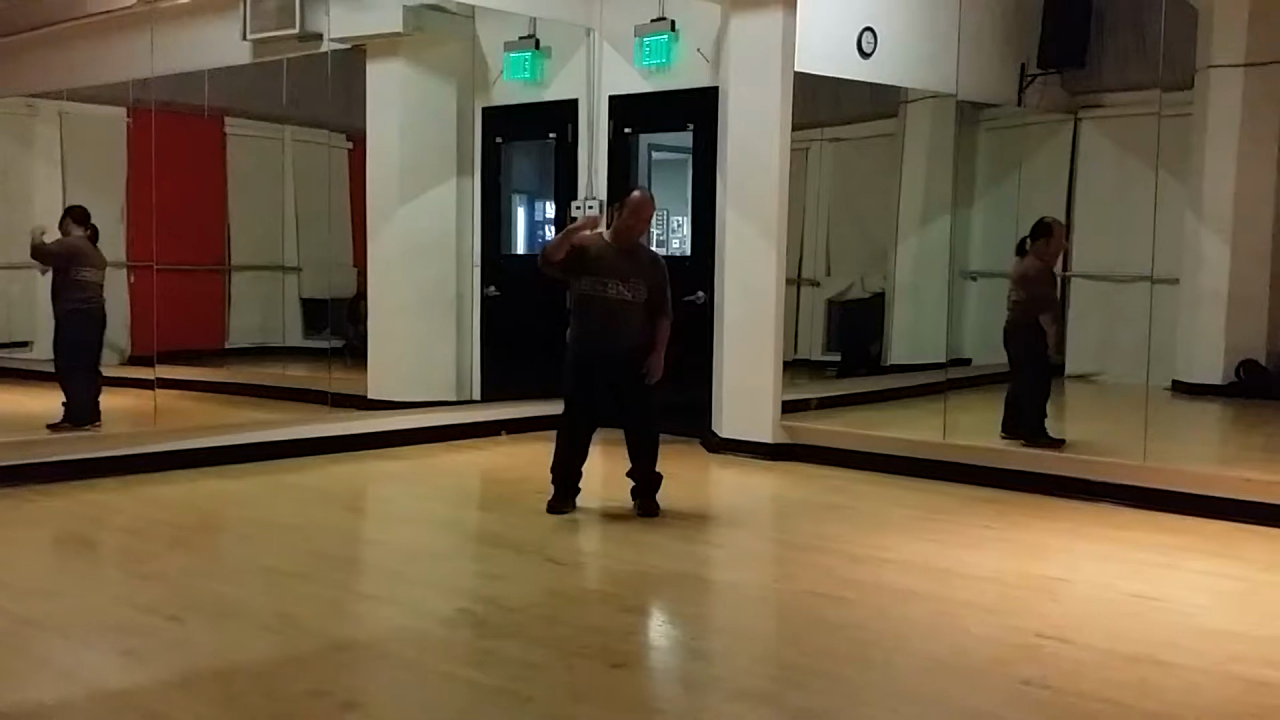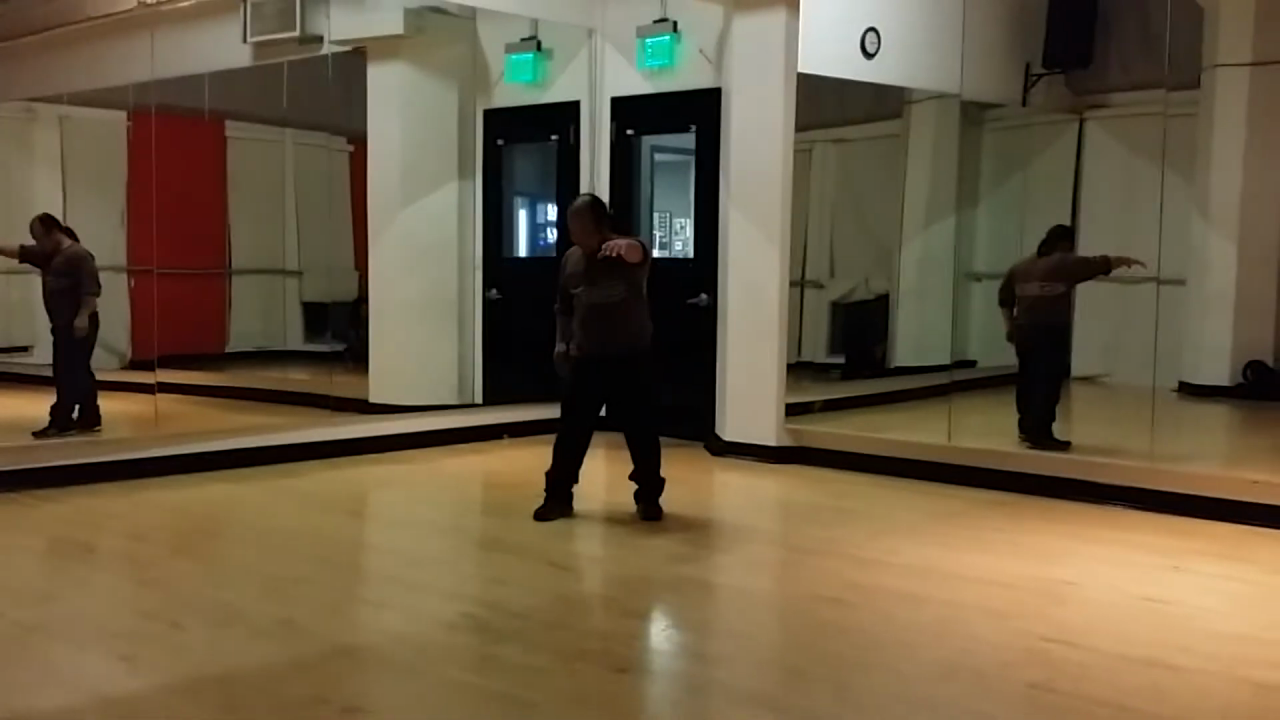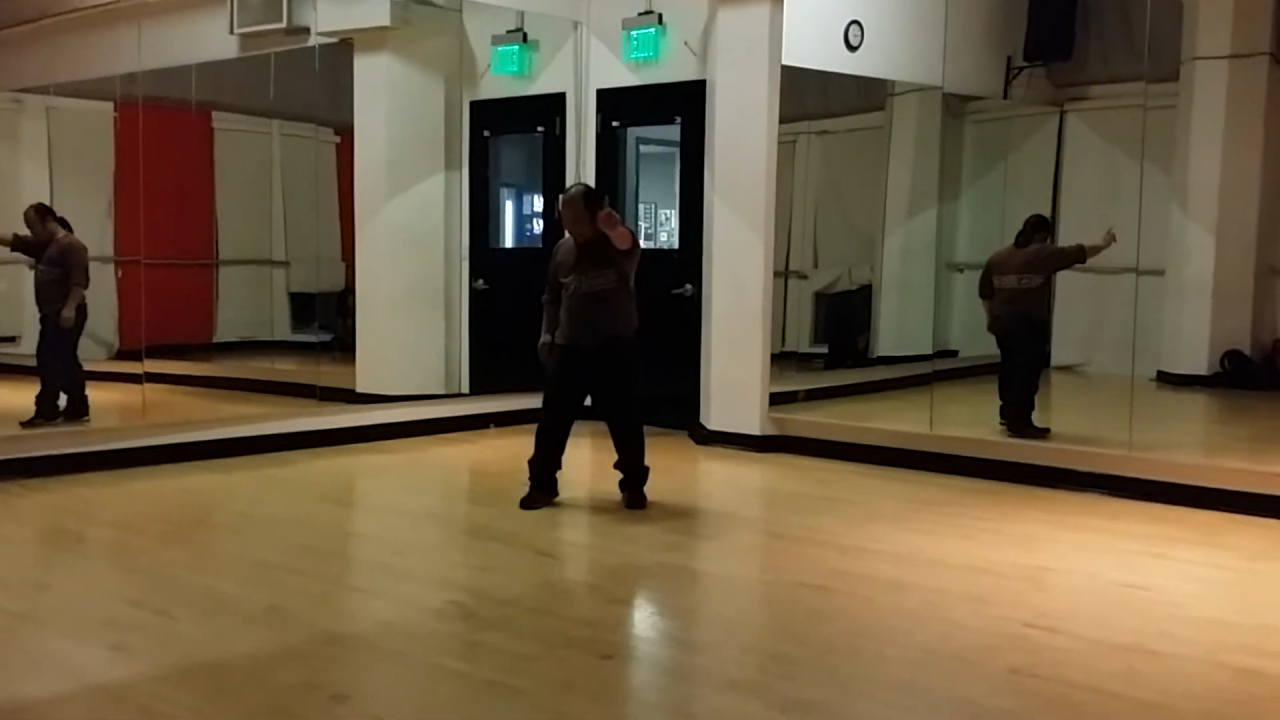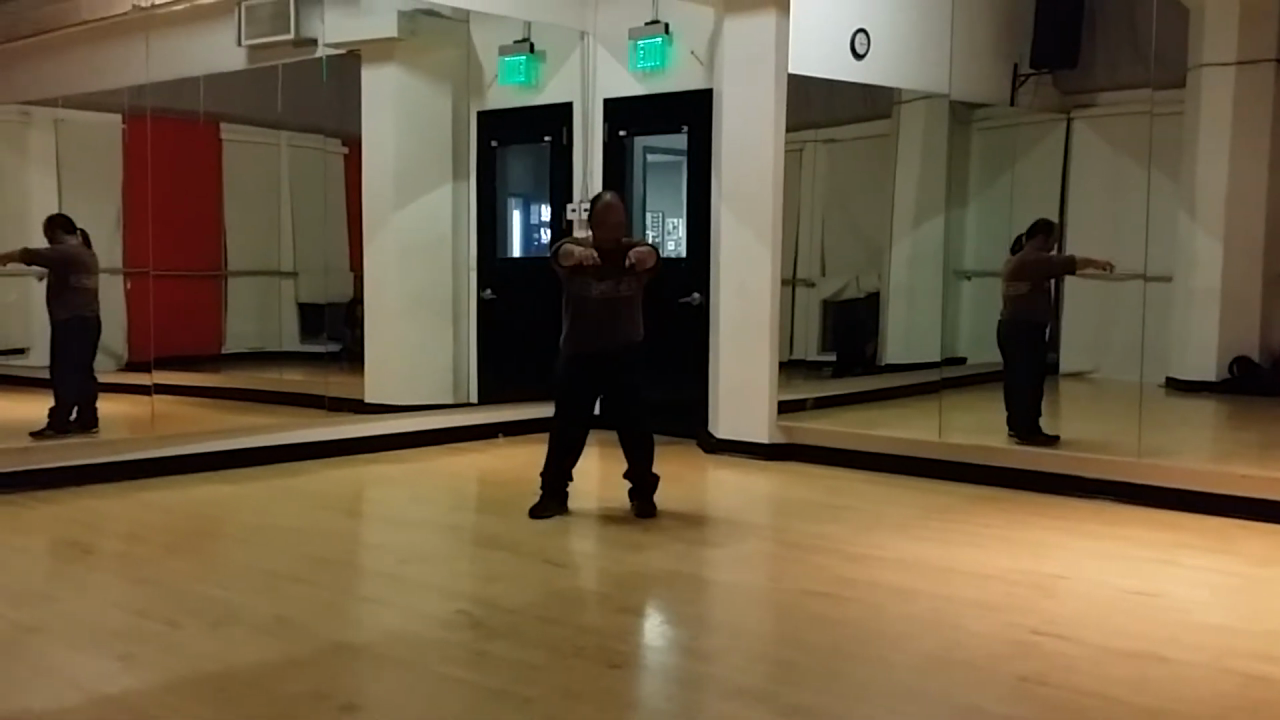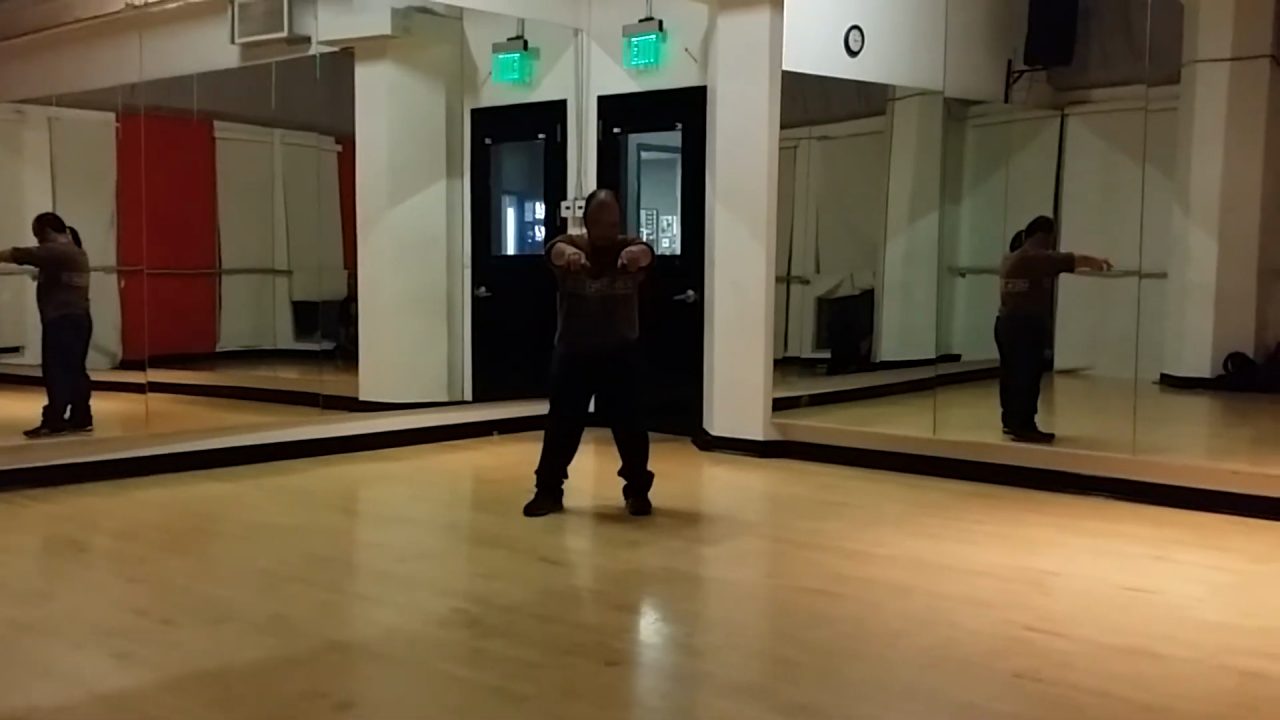
dt=1s
person 1, frame 1
left shoulder: (652, 263)
right shoulder: (583, 247)
left elbow: (662, 313)
right elbow: (549, 262)
left wrist: (659, 353)
right wrist: (572, 232)
left hip: (634, 358)
right hip: (586, 356)
left knee: (642, 426)
right knee: (576, 424)
left ankle: (645, 492)
right ankle: (564, 490)
person 1, frame 2
left shoulder: (625, 256)
right shoulder: (570, 260)
left elbow: (637, 253)
right elbow: (564, 307)
left wrist: (621, 244)
right wrist: (561, 342)
left hip: (631, 359)
right hip: (585, 359)
left knee: (641, 430)
right knee: (572, 428)
left ankle: (649, 496)
right ankle: (558, 496)
person 1, frame 3
left shoulder: (616, 246)
right shoulder: (562, 250)
left elbow: (625, 241)
right elbow: (552, 297)
left wrist: (614, 228)
right wrist: (547, 334)
left hip: (615, 349)
right hip: (569, 349)
left knee: (624, 420)
right knee: (553, 417)
left ankle: (633, 484)
right ankle: (543, 484)
person 1, frame 4
left shoulder: (634, 252)
right shoulder: (574, 251)
left elbow: (651, 256)
right elbow: (561, 253)
left wrist: (642, 255)
right wrist: (577, 252)
left hip: (625, 356)
right hip: (578, 356)
left knee: (635, 427)
right knee: (567, 427)
left ankle: (643, 493)
right ankle: (553, 493)
person 1, frame 5
left shoulder: (629, 249)
right shoulder: (571, 247)
left elbow: (646, 253)
right elbow: (554, 251)
left wrist: (635, 254)
right wrist: (569, 252)
left hip: (621, 355)
right hip: (572, 354)
left knee: (630, 426)
right knee: (561, 425)
left ankle: (637, 490)
right ankle: (548, 491)
person 2, frame 1
left shoulder: (1027, 261)
right shoulder: (1037, 269)
left elbow: (1051, 262)
right elbow: (1043, 308)
left wrist: (1059, 252)
right wrist: (1052, 335)
left hip: (1016, 330)
right hip: (1030, 334)
left knee: (1020, 381)
right knee: (1036, 383)
left ankle: (1012, 427)
right ankle: (1033, 433)
person 2, frame 2
left shoulder: (1019, 268)
right shoulder: (1066, 263)
left elbow: (1005, 300)
right elbow: (1102, 263)
left wrist: (1010, 326)
right wrist: (1127, 260)
left hip: (1023, 330)
right hip: (1051, 332)
left knee: (1028, 380)
right knee: (1047, 383)
left ankle: (1027, 428)
right ankle: (1040, 435)
person 2, frame 3
left shoulder: (997, 258)
right shoulder: (1044, 254)
left elbow: (986, 292)
right elbow: (1079, 253)
left wrist: (991, 318)
right wrist: (1104, 245)
left hip: (1003, 322)
right hip: (1030, 324)
left knee: (1010, 369)
right knee: (1027, 372)
left ankle: (1008, 415)
right ankle: (1020, 424)
person 2, frame 4
left shoulder: (1015, 260)
right shoulder: (1034, 260)
left elbow: (1058, 265)
right elbow: (1070, 263)
right wrist: (1097, 262)
left hip: (1010, 327)
right hip: (1027, 329)
left knee: (1016, 377)
right knee: (1030, 379)
left ankle: (1016, 425)
right ankle: (1028, 431)
person 2, frame 5
left shoulder: (1012, 258)
right shoulder: (1036, 257)
right elbow: (1074, 260)
left wrist: (1090, 264)
right wrist: (1098, 261)
left hip: (1007, 323)
right hip: (1026, 326)
left knee: (1012, 375)
right knee: (1027, 376)
left ankle: (1011, 421)
right ankle: (1023, 427)
person 3, frame 1
left shoulder: (68, 245)
right shoulder: (96, 252)
left elbow: (40, 253)
left wrist: (36, 234)
left hip: (74, 316)
right hip: (95, 314)
left knee: (70, 368)
right knee: (87, 367)
left ankle: (78, 418)
right ankle: (91, 414)
person 3, frame 2
left shoulder: (79, 255)
right shoulder: (48, 255)
left elbow: (91, 289)
right elbow: (20, 252)
left wrist: (83, 317)
left hip: (78, 325)
right hip: (63, 324)
left knee: (67, 372)
right knee: (78, 372)
left ankle: (62, 422)
right ankle: (89, 419)
person 3, frame 3
left shoulder: (71, 246)
right shoulder: (43, 245)
left elbow: (80, 281)
left wrist: (70, 307)
left hip: (65, 315)
right hip: (52, 314)
left knee: (50, 360)
right knee: (65, 361)
left ankle: (47, 411)
right ankle: (77, 409)
person 3, frame 4
left shoulder: (65, 253)
right shoulder: (86, 253)
left elbow: (29, 255)
right elbow: (42, 257)
left hip: (71, 324)
right hip: (88, 322)
left knee: (64, 374)
right knee: (83, 372)
left ankle: (59, 424)
right ankle: (87, 420)
person 3, frame 5
left shoulder: (56, 251)
right shoulder: (76, 252)
left elbow: (19, 255)
right elbow: (34, 257)
left hip: (62, 321)
right hip: (79, 319)
left knee: (57, 372)
right knee: (75, 370)
left ankle: (54, 422)
right ankle: (81, 418)
